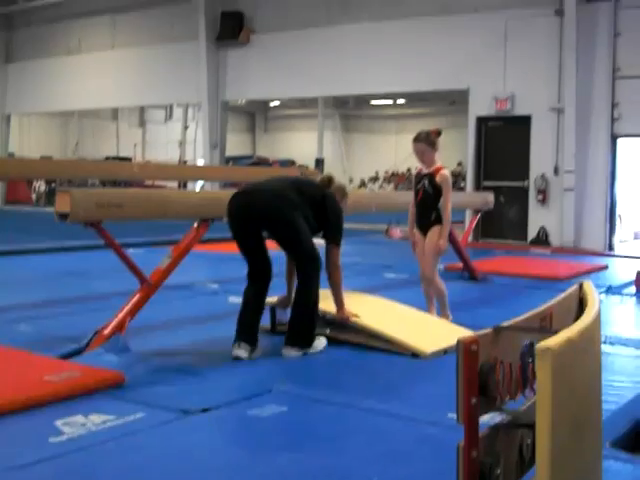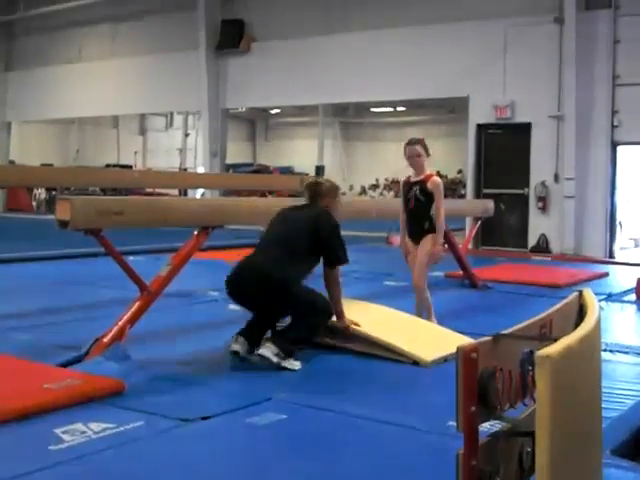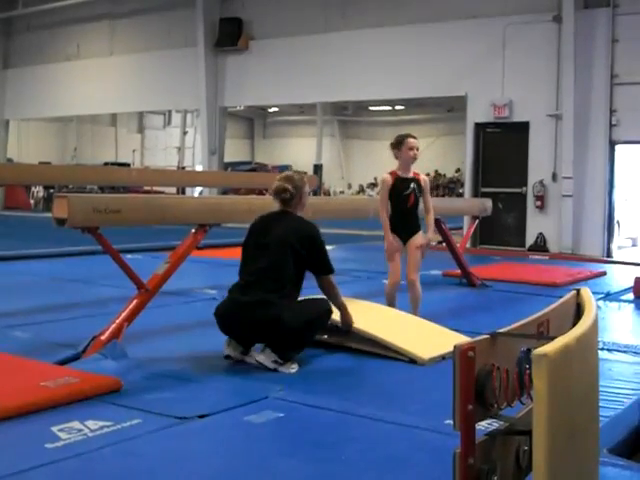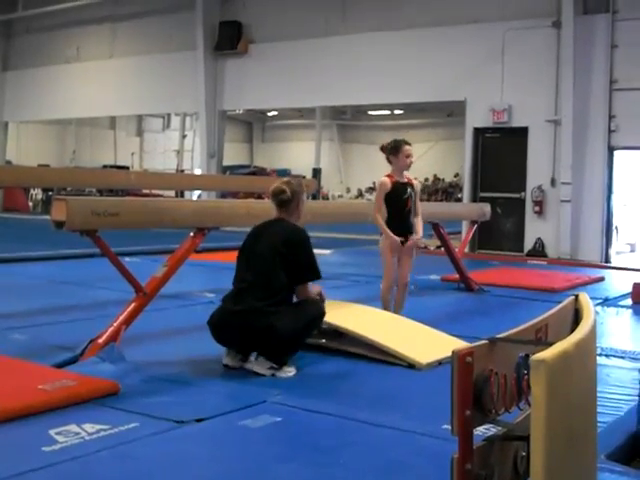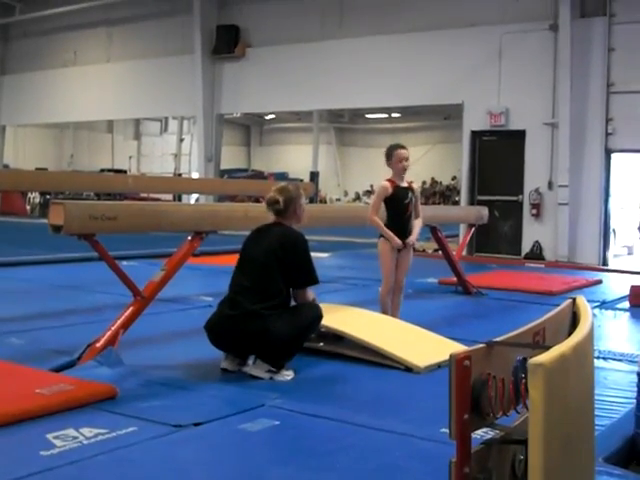
dt=0.5s
person 1, frame 1
right shoulder: (331, 204)
left elbow: (292, 255)
right elbow: (333, 264)
left wrist: (289, 295)
right wrist: (340, 307)
right hip: (277, 207)
left knee: (259, 273)
right knee: (310, 266)
left ankle: (243, 342)
right ankle: (300, 343)
person 1, frame 2
left shoulder: (287, 213)
right shoulder: (327, 221)
right elbow: (332, 277)
right wrist: (341, 316)
right hip: (275, 281)
left knee: (274, 302)
right knee: (321, 309)
left ankle: (245, 340)
right ankle: (278, 347)
person 1, frame 3
left shoulder: (259, 223)
right shoulder: (307, 230)
right elbow: (326, 282)
right wrist: (344, 311)
right hip: (267, 318)
right knee: (322, 309)
left ankle: (238, 344)
right ankle: (276, 354)
person 1, frame 4
left shoulder: (257, 231)
right shoulder: (297, 235)
right elbow: (302, 293)
right wrist: (315, 291)
right hip: (260, 327)
right knee: (315, 309)
left ankle: (238, 353)
right ankle: (269, 360)
person 1, frame 5
left shoulder: (256, 234)
right shoulder: (294, 239)
right elbow: (301, 298)
right wrist: (310, 297)
right hip: (257, 331)
right knee: (312, 312)
left ankle: (236, 357)
right ankle: (268, 363)
person 2, frame 1
left shoulder: (443, 174)
right shoulder: (417, 174)
left elbow: (447, 207)
left wrist: (444, 237)
right wrist: (411, 230)
left hip: (435, 226)
right hip: (420, 227)
left knee: (432, 275)
right knee: (423, 275)
left ankle: (445, 313)
right ankle: (431, 312)
person 2, frame 2
left shoulder: (434, 181)
right shoulder: (405, 183)
left elbow: (440, 214)
left wrist: (439, 243)
right wrist: (402, 240)
left hip: (427, 235)
right hip: (411, 237)
left knee: (419, 282)
right knee: (418, 283)
right ankle: (429, 317)
person 2, frame 3
left shoulder: (422, 180)
right shoulder: (388, 179)
left elbow: (428, 210)
right elbow: (383, 211)
left wrist: (429, 235)
right wrist: (388, 238)
left hip: (415, 232)
right hip: (395, 232)
left knee: (413, 279)
right knee: (394, 279)
left ankle: (416, 317)
person 2, frame 4
left shoulder: (413, 183)
right shoulder: (385, 182)
left elbow: (417, 214)
right elbow: (377, 214)
left wrist: (419, 233)
right wrist: (389, 236)
left hip: (408, 237)
right hip: (391, 237)
left knee: (404, 282)
right knee: (389, 281)
person 2, frame 5
left shoulder: (413, 188)
right shoulder: (386, 186)
left elbow: (418, 216)
right elbow: (372, 215)
left wrist: (414, 235)
right wrist: (391, 237)
left hip: (406, 242)
right hip: (388, 241)
left knee: (400, 285)
right knee: (388, 285)
